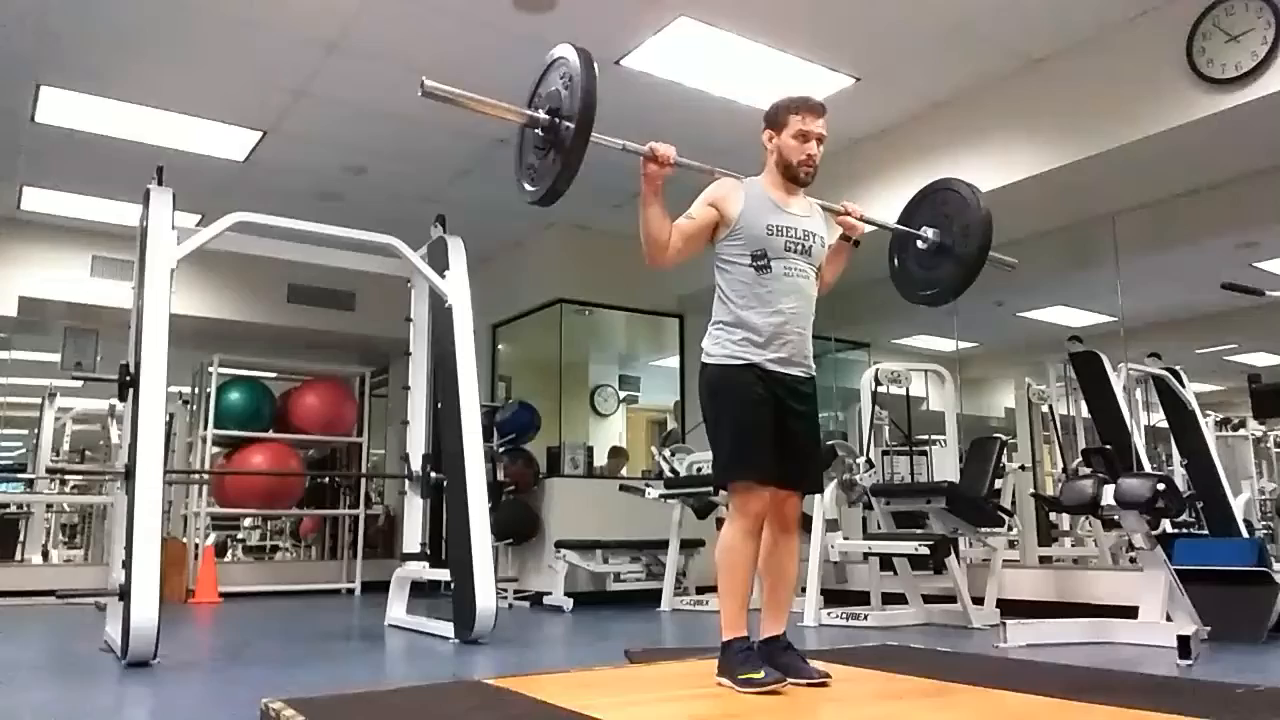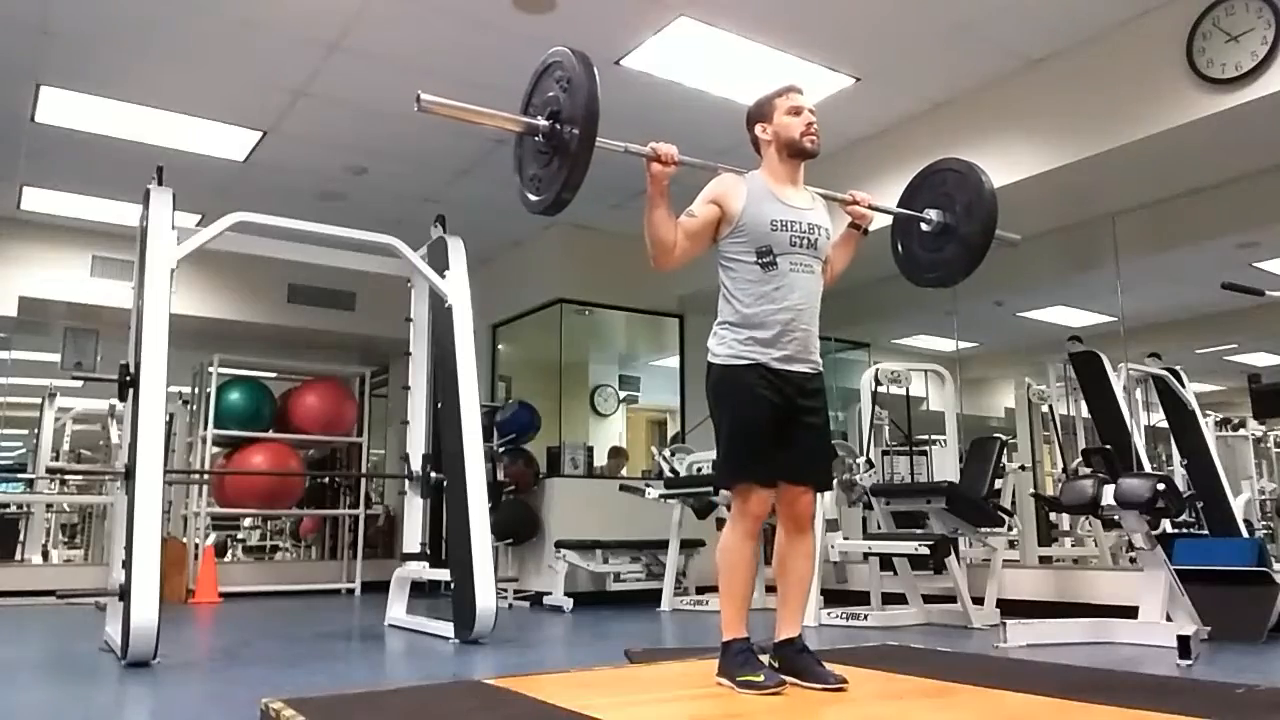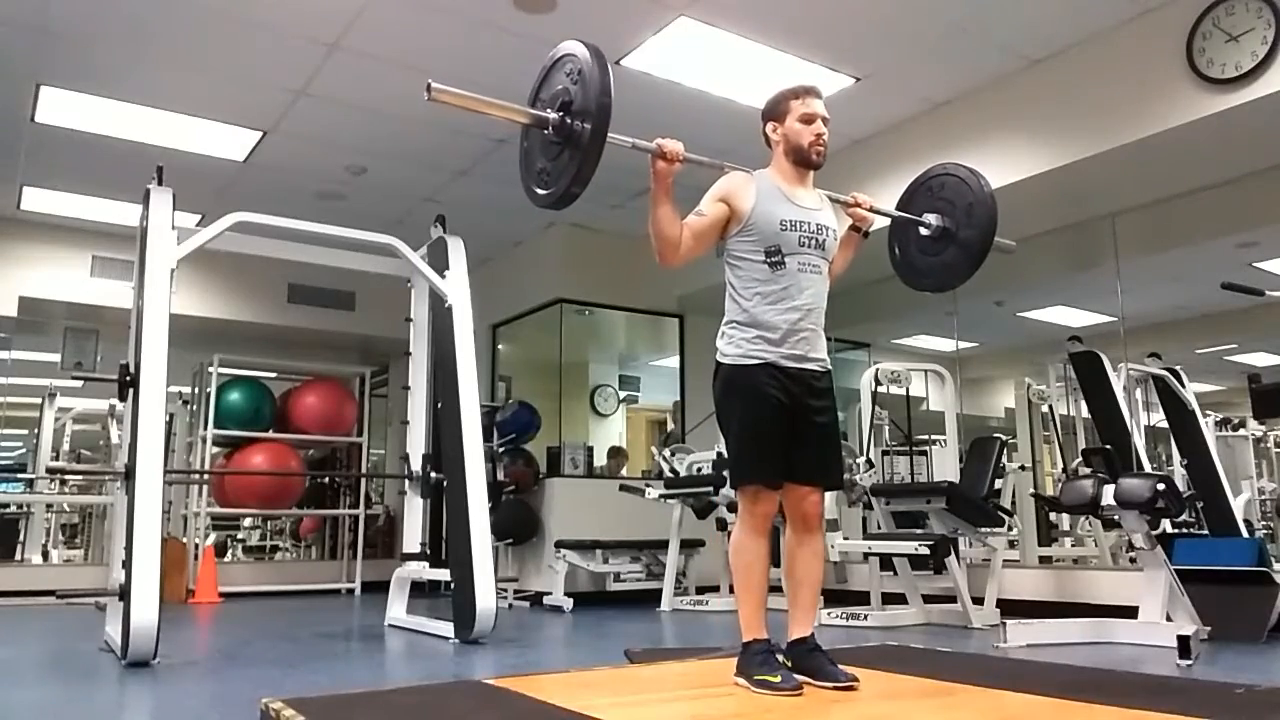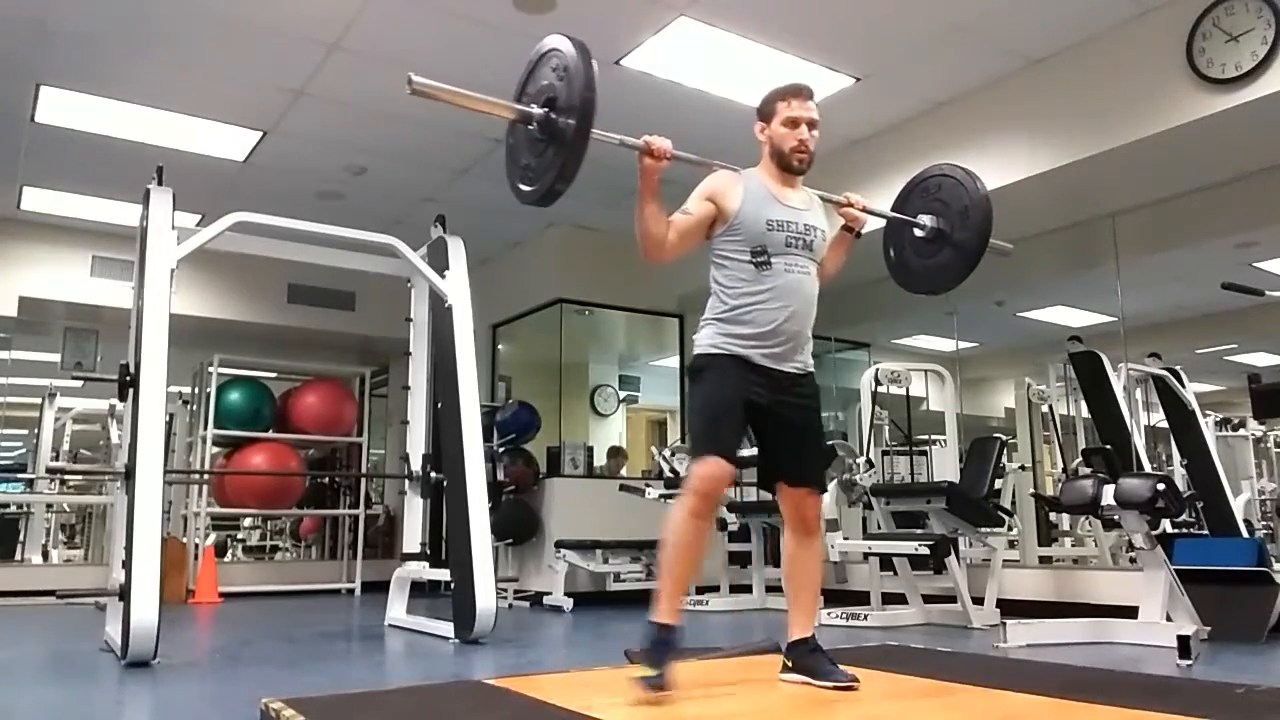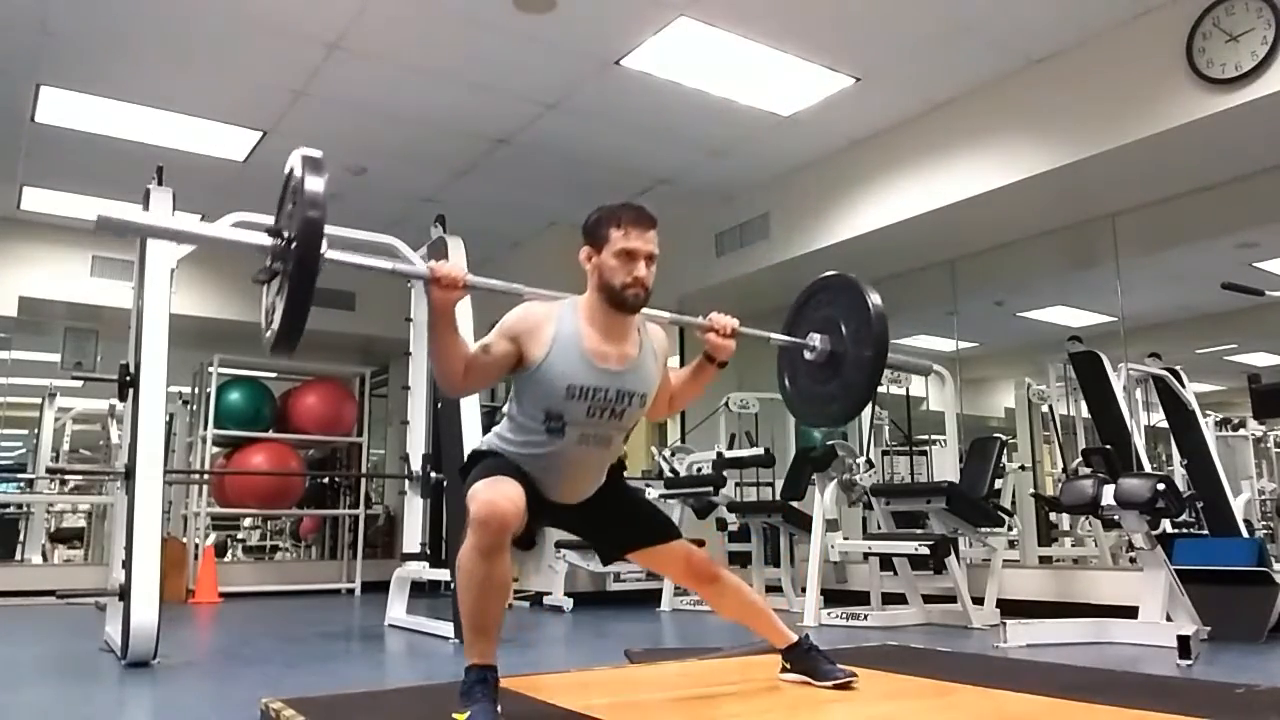
dt=1s
person 1, frame 1
left shoulder: (814, 215)
right shoulder: (730, 195)
right elbow: (662, 251)
left wrist: (847, 240)
right wrist: (652, 186)
left hip: (795, 373)
right hip: (737, 366)
left knee: (786, 510)
right knee: (749, 502)
left ankle: (774, 640)
right ankle: (735, 646)
person 1, frame 2
left shoulder: (818, 206)
right shoulder: (730, 191)
right elbow: (667, 254)
left wrist: (856, 229)
right wrist: (657, 188)
left hip: (803, 372)
right hip: (743, 365)
left knee: (799, 508)
right knee: (753, 504)
left ankle: (788, 645)
right ankle: (734, 647)
person 1, frame 3
left shoulder: (825, 206)
right shoulder: (739, 190)
right elbow: (672, 251)
left wrist: (858, 231)
right wrist: (662, 182)
left hip: (812, 370)
right hip: (752, 365)
left knee: (809, 509)
right knee: (759, 506)
left ankle: (803, 644)
right ankle: (755, 648)
person 1, frame 4
left shoulder: (814, 204)
right shoulder: (727, 187)
right elbow: (659, 246)
left wrist: (849, 230)
right wrist: (650, 179)
left hip: (793, 371)
right hip: (729, 358)
left knee: (804, 507)
right knee: (704, 483)
left ankle: (802, 648)
right ankle: (661, 633)
person 1, frame 5
left shoulder: (654, 342)
right shoulder: (536, 324)
left elbow: (662, 405)
right elbow: (457, 381)
left wrist: (713, 359)
right wrist: (441, 311)
left hip: (592, 486)
right hip: (510, 467)
left knee: (698, 567)
right knee: (493, 513)
left ankle: (797, 651)
